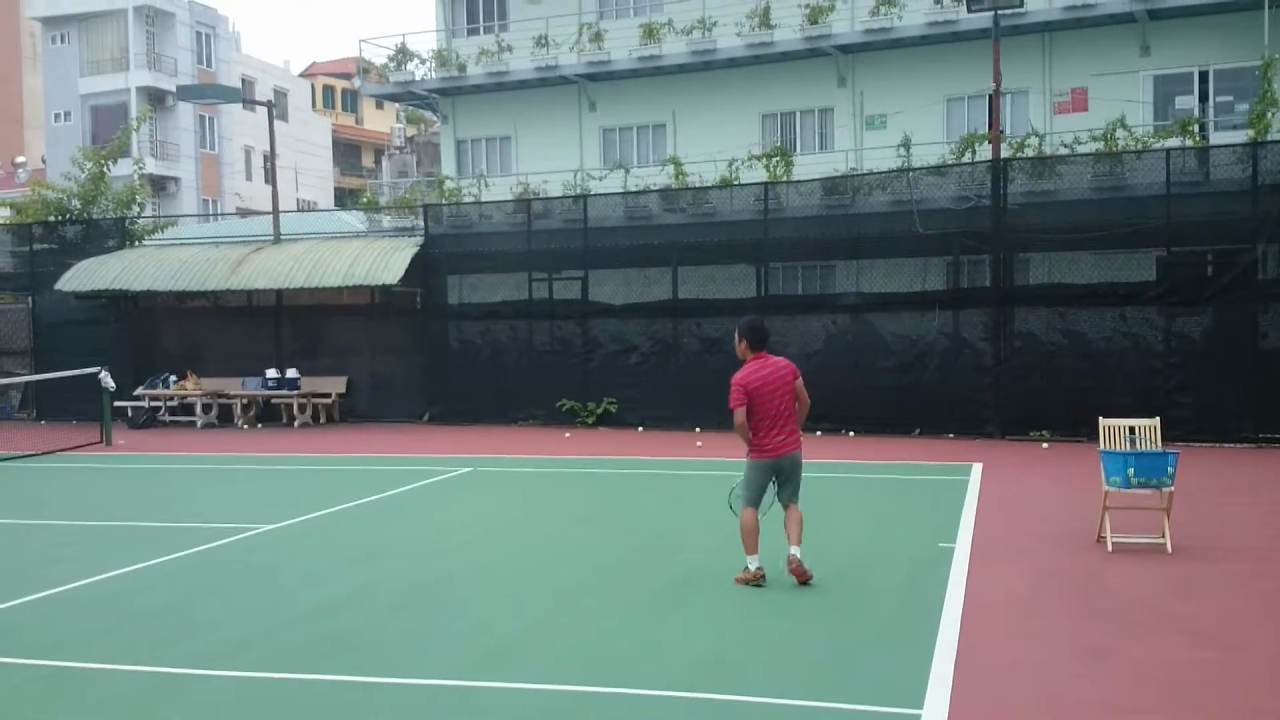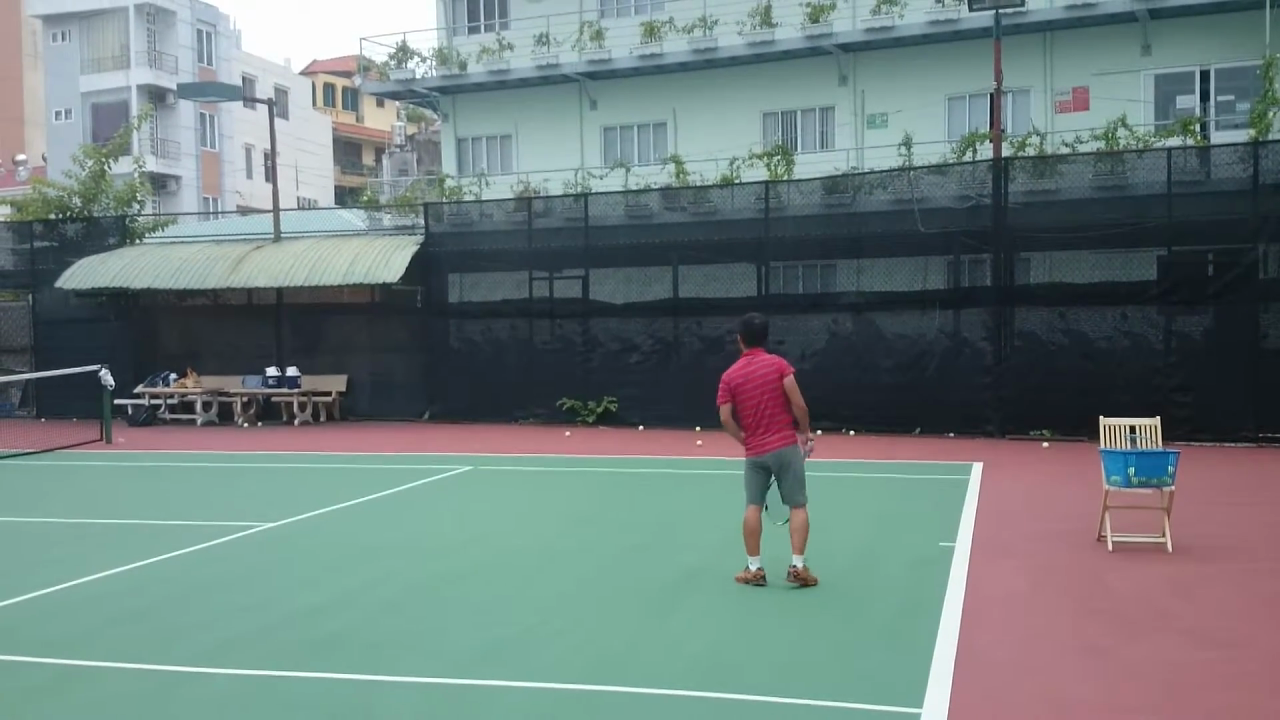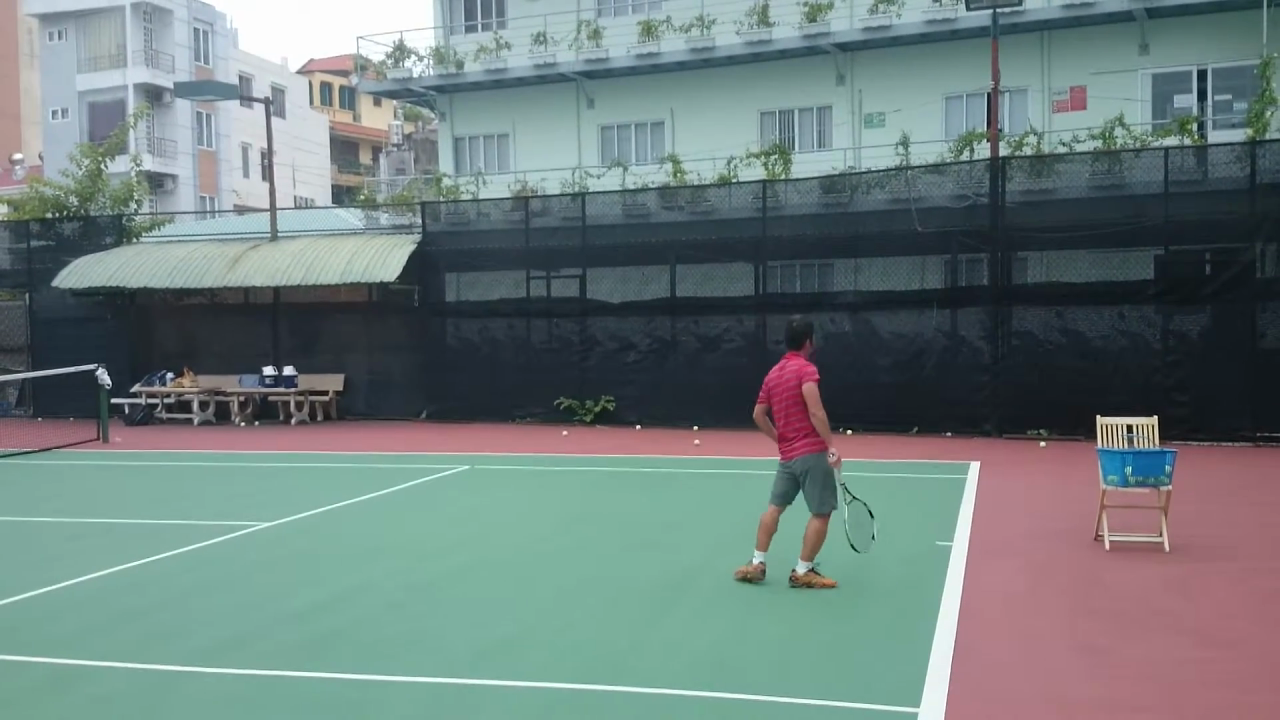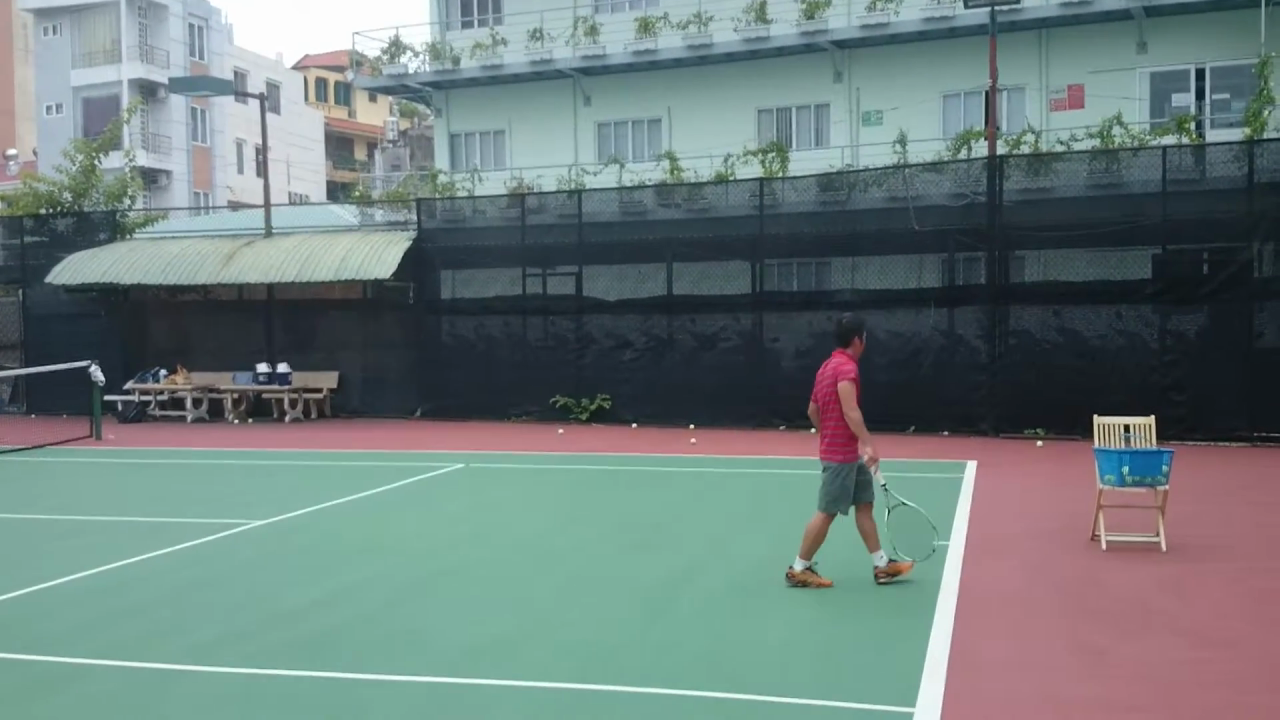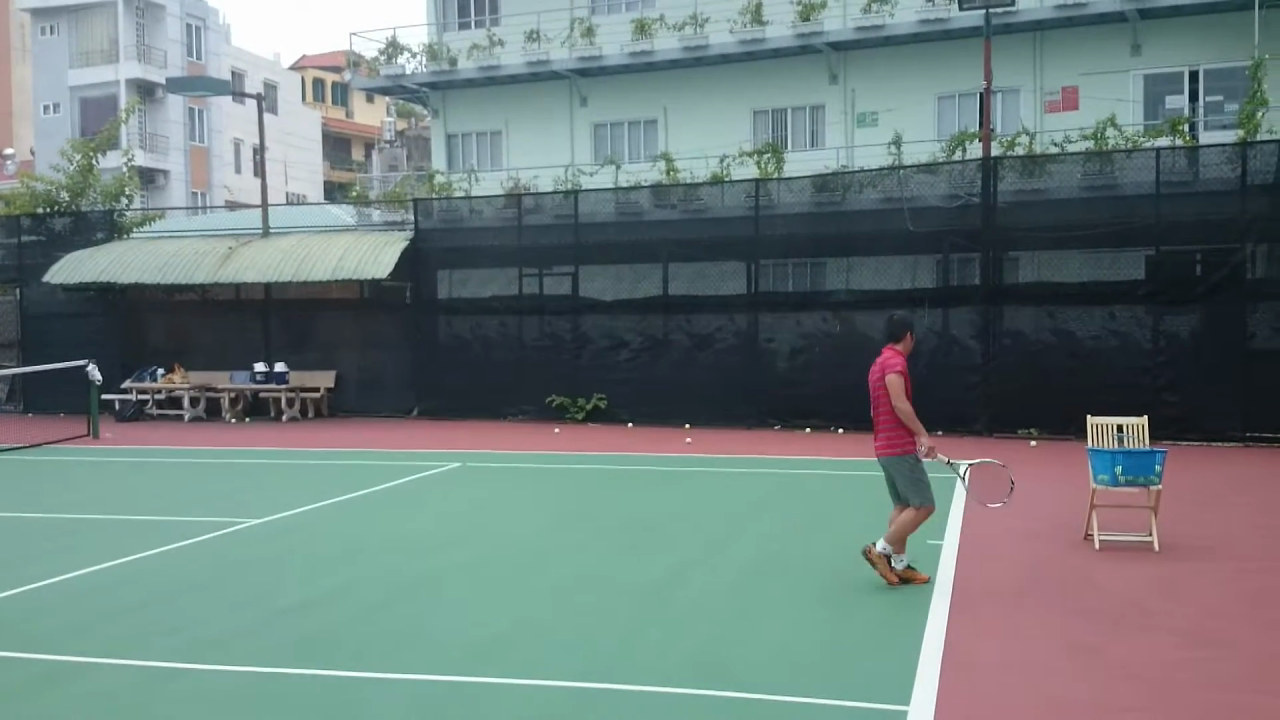
dt=0.4s
person 1, frame 1
left shoulder: (741, 379)
right shoulder: (786, 366)
left elbow: (739, 422)
right elbow: (805, 402)
left wrist: (749, 443)
left hip: (761, 454)
right hip: (791, 449)
left knee: (749, 507)
right knee: (791, 504)
left ankle: (754, 568)
right ankle: (795, 555)
person 1, frame 2
left shoulder: (730, 375)
right shoulder: (779, 364)
left elbow: (726, 418)
right elbow: (798, 405)
left wrist: (744, 440)
right wrist: (805, 431)
left hip: (755, 452)
right hip: (785, 447)
left knee: (753, 508)
right knee: (798, 506)
left ankle: (754, 569)
right ankle: (798, 566)
person 1, frame 3
left shoulder: (773, 374)
right shoulder: (806, 369)
left elbow: (758, 414)
right elbow: (816, 412)
right wrist: (830, 444)
left hip: (787, 454)
right hip: (811, 452)
left knee: (775, 506)
right knee: (821, 513)
left ankle: (756, 564)
right ankle: (803, 571)
person 1, frame 4
left shoulder: (827, 367)
right shoulder: (846, 367)
left elbow: (812, 411)
right elbow: (850, 410)
right wrist: (866, 444)
left hip: (841, 452)
right hip: (842, 454)
left knee: (864, 505)
right knee: (826, 512)
left ankle: (882, 565)
right ankle: (799, 569)
person 1, frame 5
left shoulder: (879, 363)
right shoulder: (895, 361)
right elbow: (900, 404)
right wrist: (923, 434)
left hip: (889, 447)
right hip: (899, 448)
left knee: (903, 505)
right knee: (924, 505)
left ankle: (898, 565)
right ankle: (880, 550)
